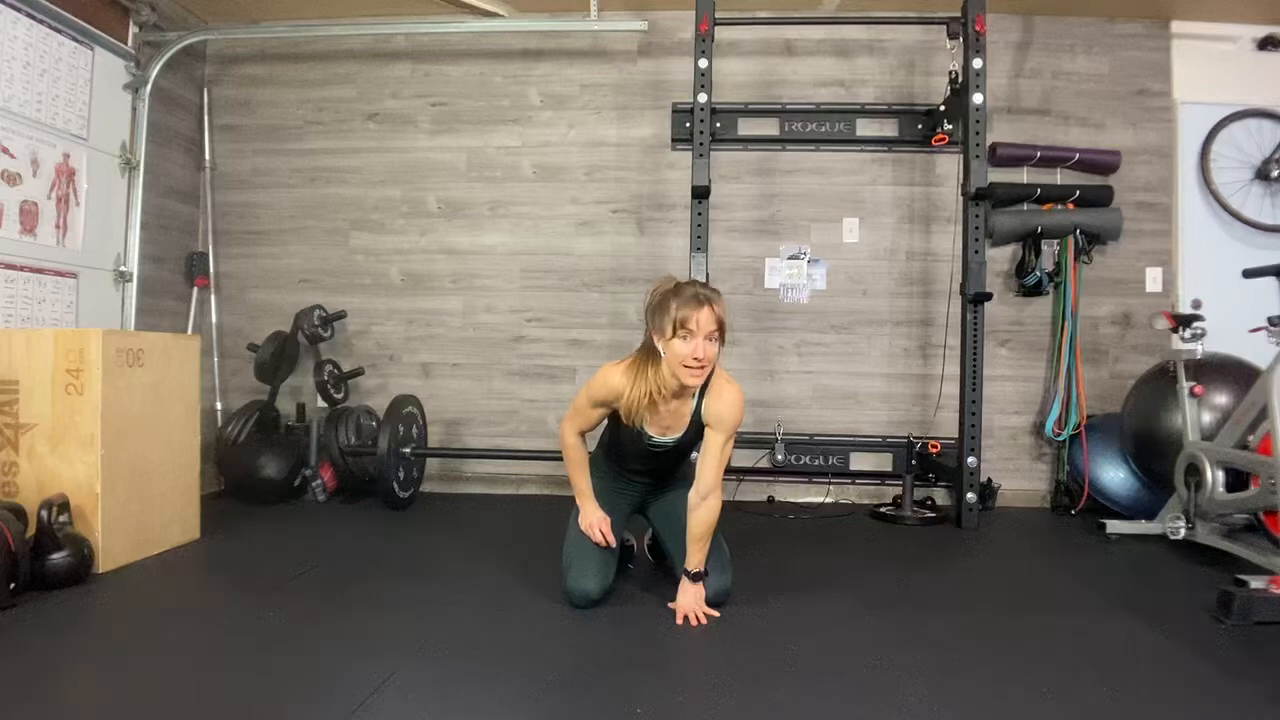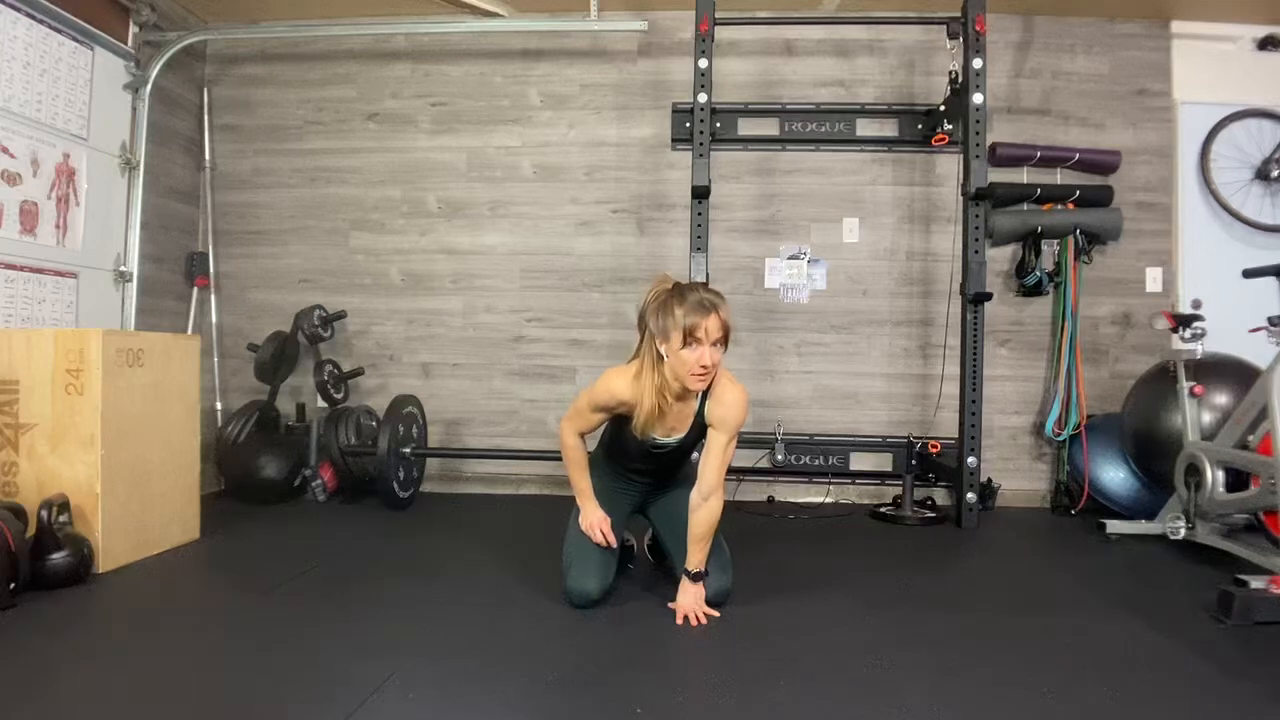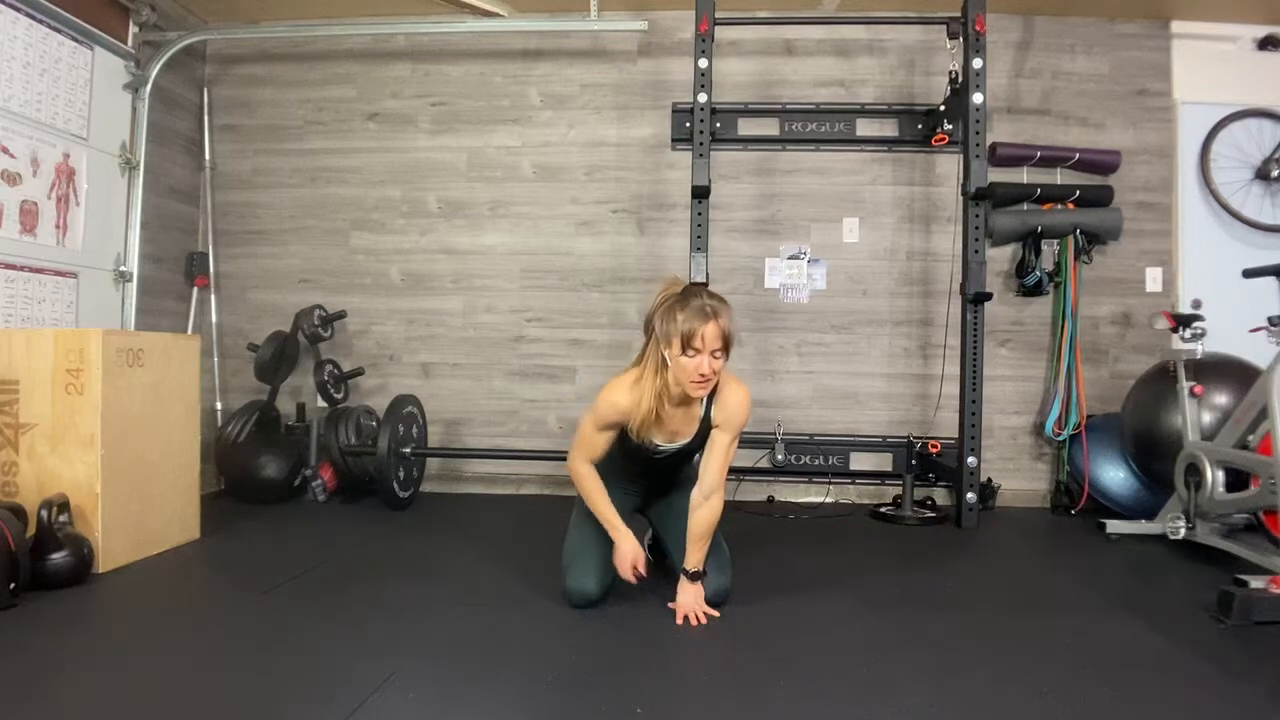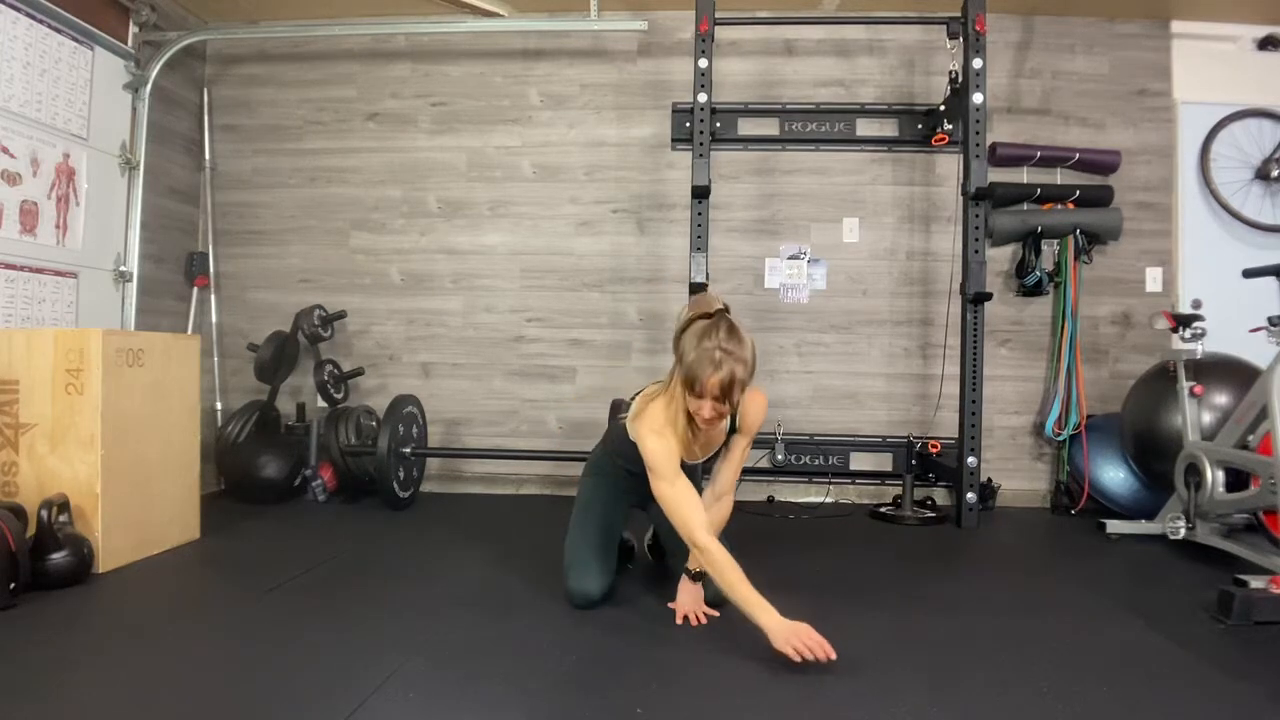
dt=0.4s
person 1, frame 1
left shoulder: (725, 398)
right shoulder: (619, 380)
left elbow: (706, 494)
right elbow: (571, 429)
left wrist: (692, 576)
right wrist: (587, 503)
left hip: (673, 480)
right hip: (612, 476)
left knee: (715, 589)
right knee: (584, 591)
left ankle: (661, 544)
right ankle: (618, 545)
person 1, frame 2
left shoulder: (728, 398)
right shoulder: (622, 384)
left elbow: (708, 493)
right elbow: (570, 430)
left wrist: (692, 576)
right wrist: (587, 504)
left hip: (674, 480)
right hip: (613, 476)
left knee: (714, 589)
right knee: (584, 591)
left ankle: (659, 544)
right ankle: (617, 545)
person 1, frame 3
left shoulder: (733, 399)
right shoulder: (626, 394)
left elbow: (709, 493)
right elbow: (580, 461)
left wrist: (691, 574)
right wrist: (622, 535)
left hip: (676, 482)
right hip: (615, 479)
left knee: (713, 589)
right knee: (582, 590)
left ankle: (661, 543)
right ankle: (625, 545)
person 1, frame 4
left shoulder: (752, 407)
right shoulder: (657, 424)
left elbow: (720, 497)
right elbow: (703, 541)
left wrist: (691, 576)
right wrist: (775, 624)
left hip: (680, 481)
right hip: (615, 475)
left knee: (716, 586)
right knee: (585, 591)
left ankle: (660, 544)
right ankle: (616, 544)
